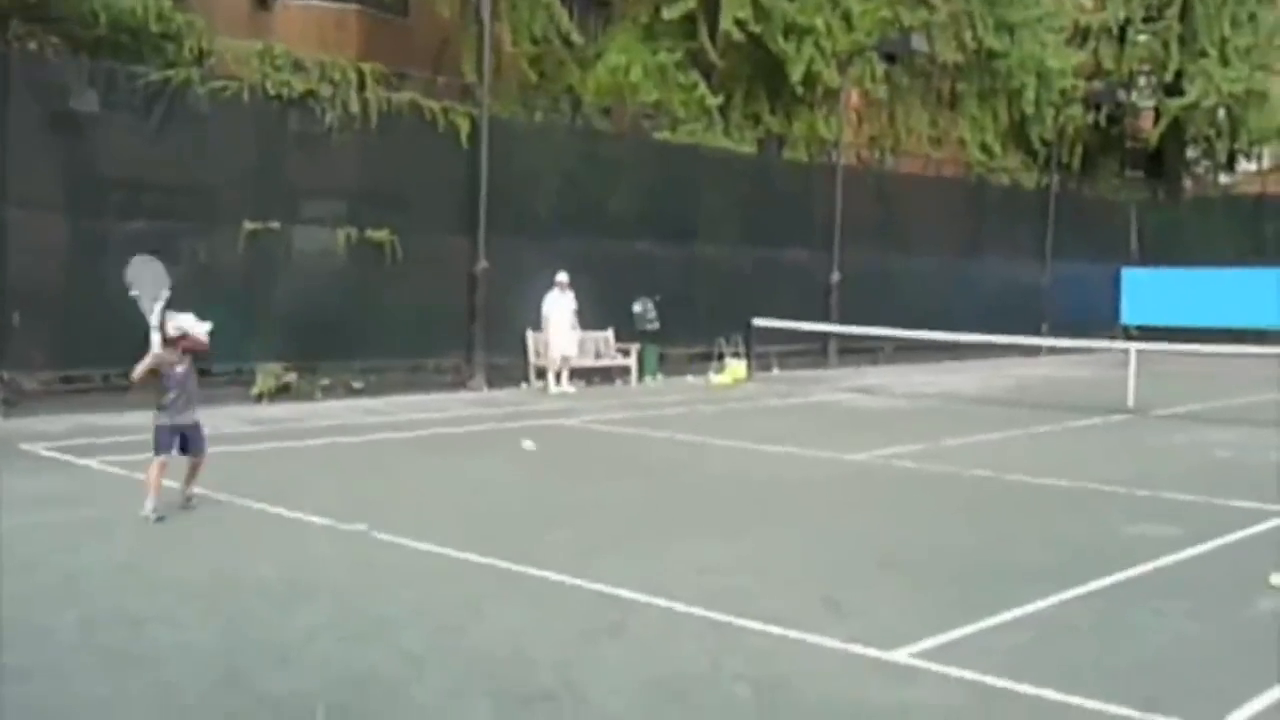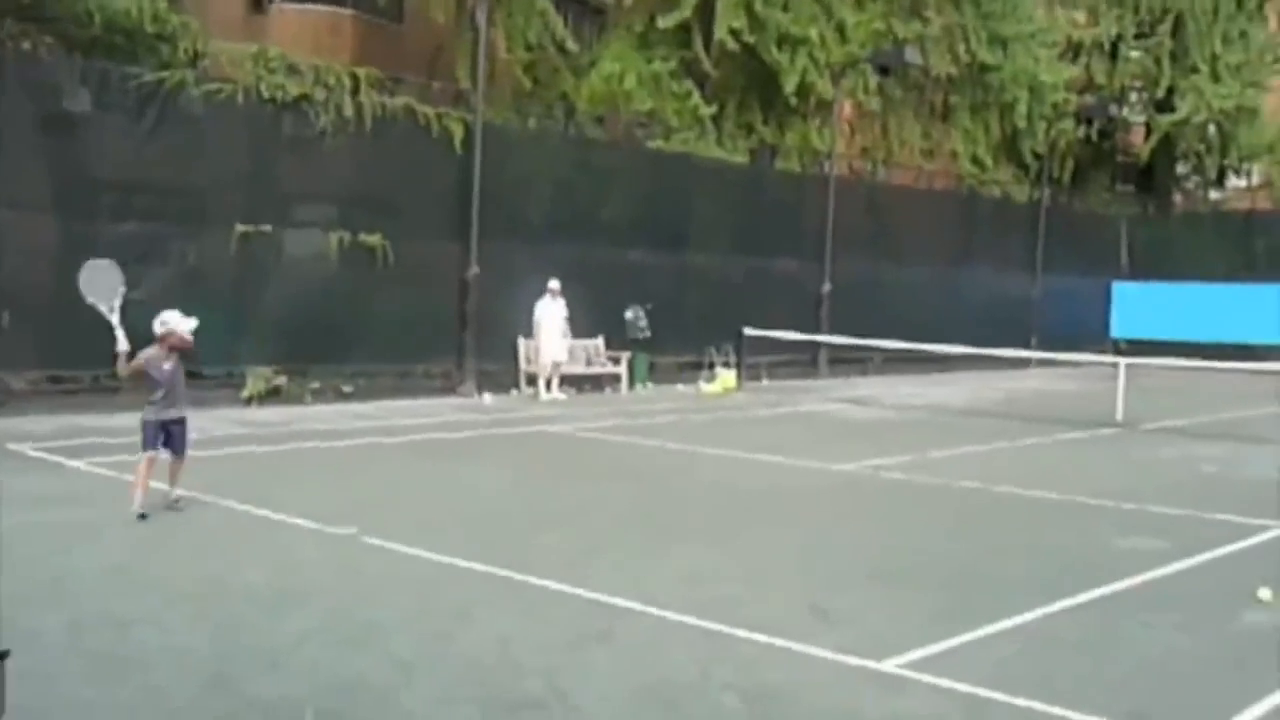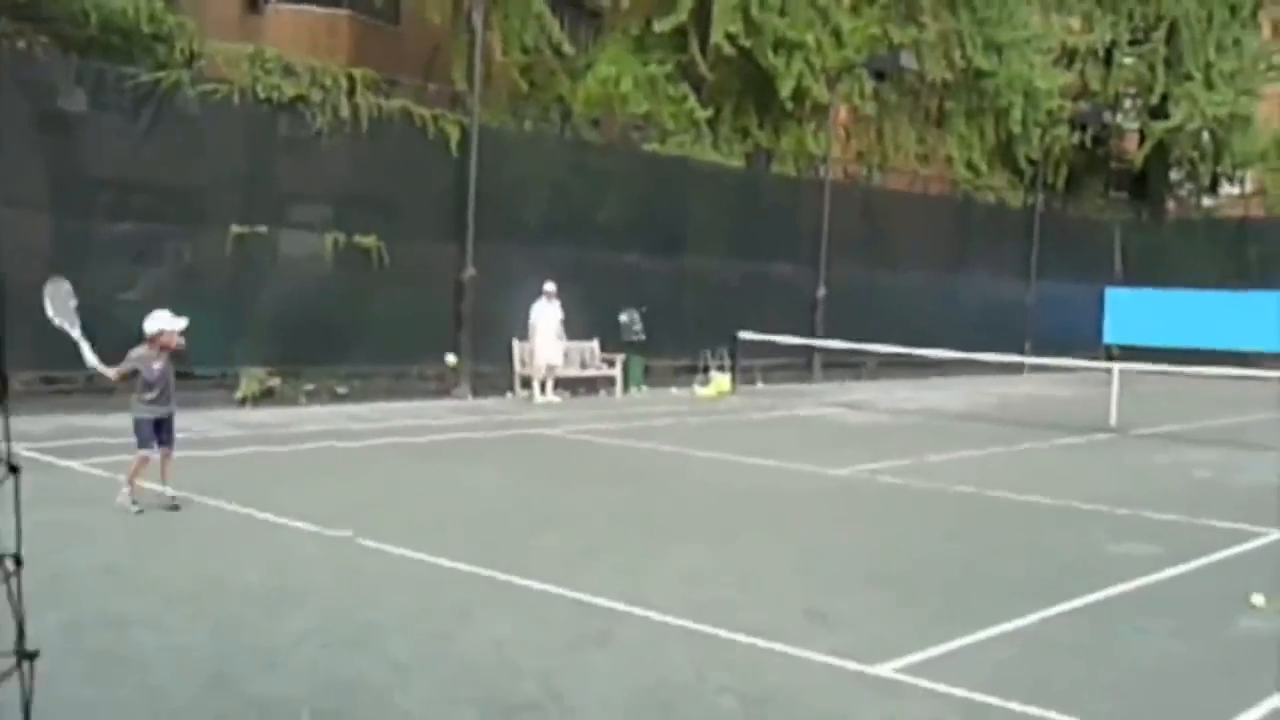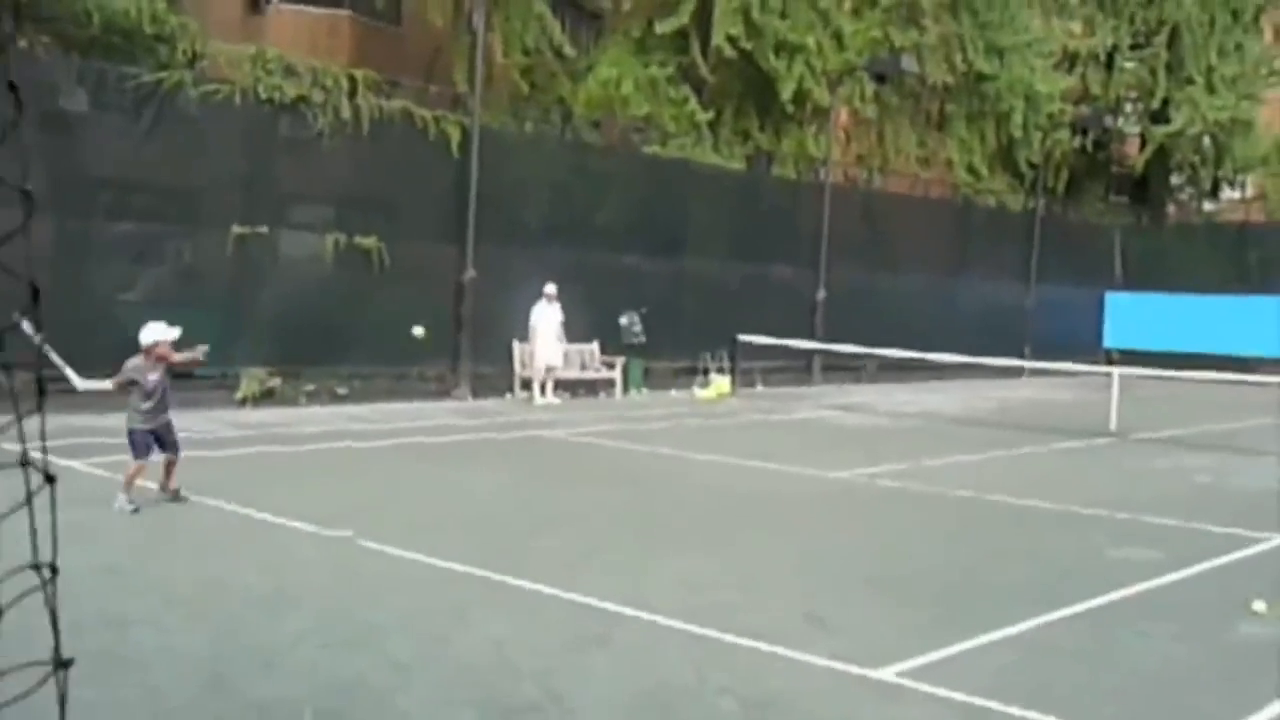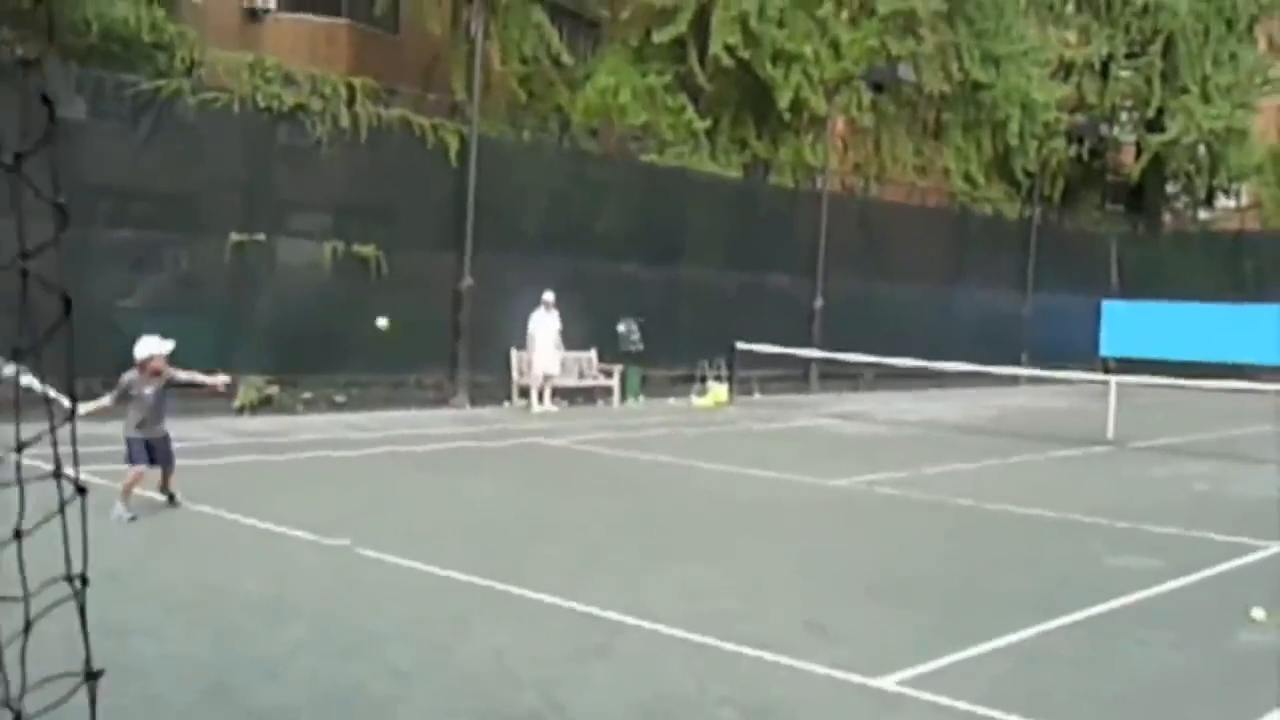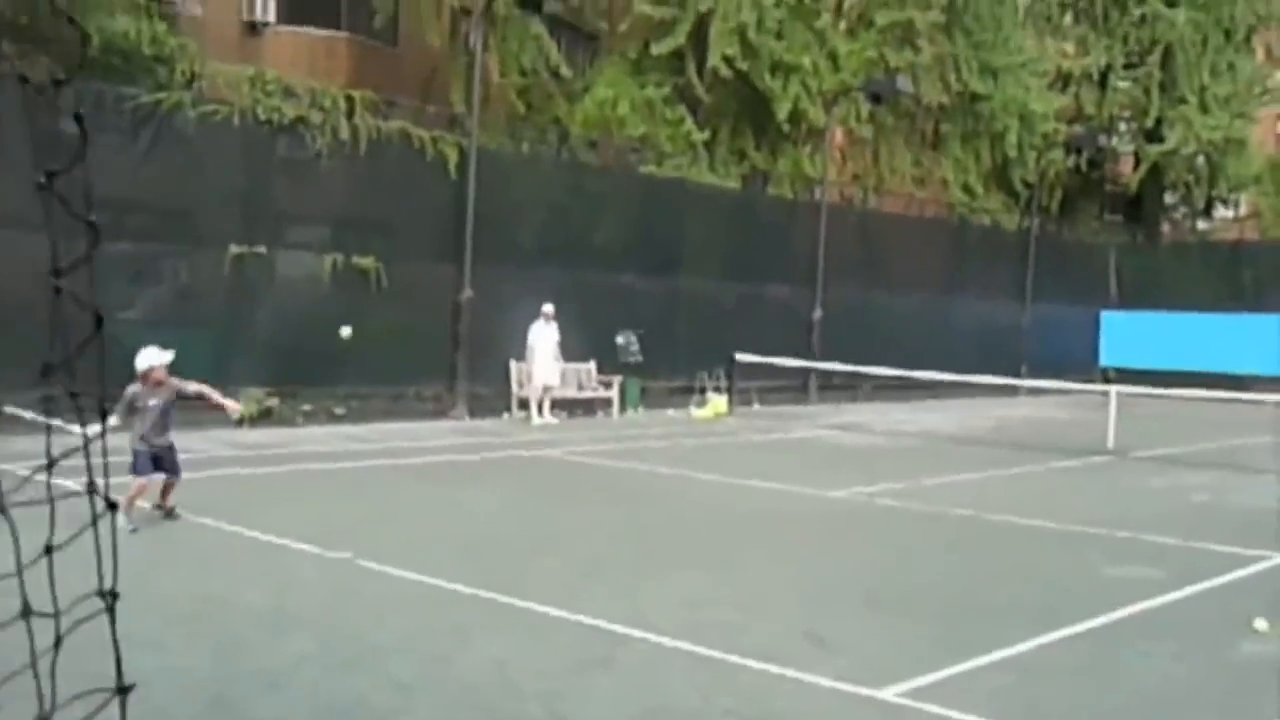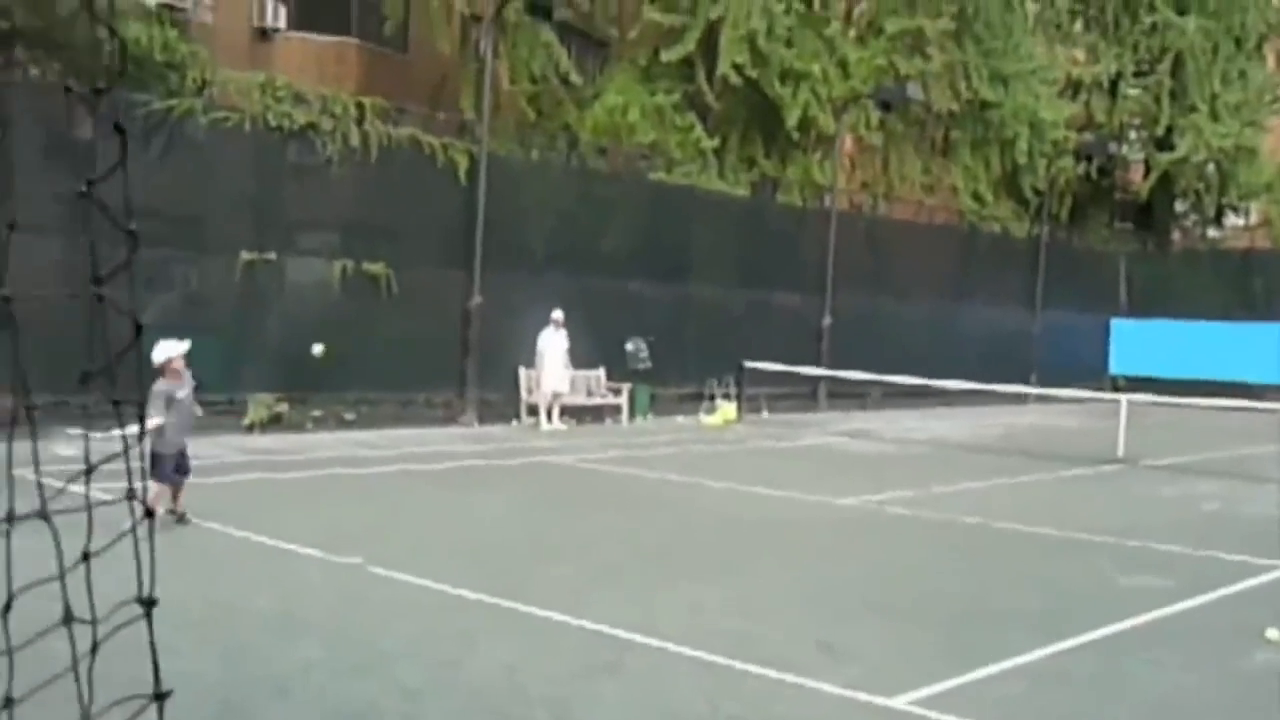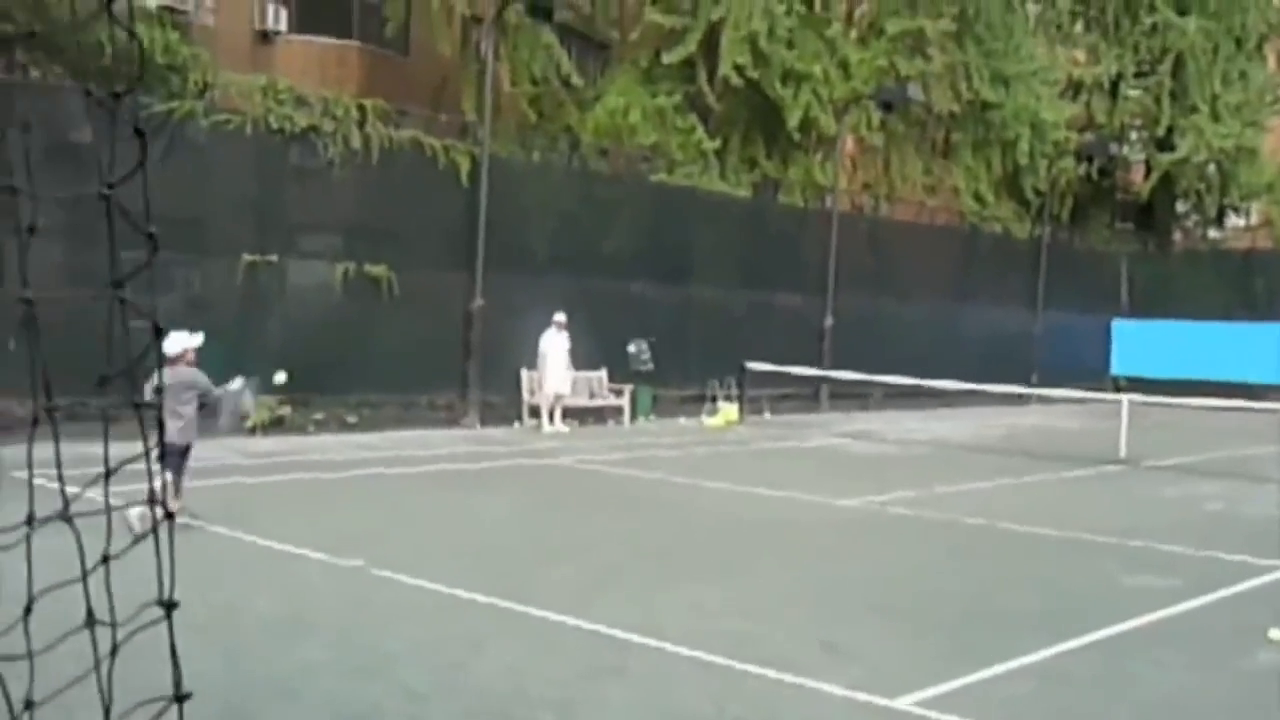
dt=0.1s
person 1, frame 1
left shoulder: (190, 352)
right shoulder: (161, 357)
right elbow: (135, 377)
right wrist: (151, 356)
left hip: (189, 418)
right hip: (165, 419)
left knee: (198, 457)
right knee: (161, 460)
left ankle: (187, 491)
right ankle: (150, 506)
person 1, frame 2
left shoulder: (179, 347)
right shoulder: (148, 355)
left elbow: (189, 341)
right elbow: (123, 372)
left wrist: (176, 332)
right wrist: (121, 353)
left hip: (177, 413)
right hip: (153, 414)
left knee: (178, 456)
right knee: (150, 455)
left ankle: (172, 495)
right ankle: (138, 501)
person 1, frame 3
left shoulder: (168, 349)
right shoulder: (137, 355)
left elbow: (179, 342)
right elbow: (117, 375)
left wrist: (175, 341)
right wrist: (105, 370)
left hip: (165, 410)
right hip: (144, 412)
left knee: (167, 451)
right knee: (145, 454)
left ankle: (167, 493)
right ankle: (128, 491)
person 1, frame 4
left shoulder: (167, 360)
right shoulder: (133, 366)
left elbow: (183, 358)
right elbow: (116, 384)
left wrist: (196, 354)
left hip: (161, 419)
right hip: (139, 422)
left knee: (173, 455)
right knee: (140, 462)
left ankle: (168, 487)
right ankle: (124, 497)
person 1, frame 5
left shoulder: (166, 373)
right shoulder: (130, 380)
left elbow: (188, 376)
right elbow: (112, 399)
left wrist: (212, 380)
right wrist: (86, 407)
left hip: (157, 432)
right hip: (135, 433)
left knee: (168, 465)
right knee: (137, 471)
left ankle: (166, 489)
right ankle: (122, 505)
person 1, frame 6
left shoulder: (171, 385)
right shoulder: (134, 393)
left elbow: (198, 388)
right elbow: (119, 417)
left wrist: (224, 402)
left hip: (164, 442)
right hip: (142, 445)
left knee: (173, 476)
right knee: (141, 482)
left ankle: (164, 503)
right ankle: (125, 516)
person 1, frame 7
left shoulder: (186, 377)
right shoulder: (161, 389)
right elbow: (155, 419)
left wrist: (194, 408)
left hip: (178, 443)
right hip: (165, 447)
left knee: (182, 476)
right knee: (162, 486)
left ankle: (177, 508)
person 1, frame 8
left shoulder: (160, 375)
right shoulder: (195, 376)
left elbow: (148, 397)
right elbow: (214, 396)
right wrist: (232, 387)
left hip: (169, 435)
right hip: (178, 437)
left knee: (174, 476)
right knee: (168, 478)
left ankle: (169, 508)
right ankle: (140, 512)
